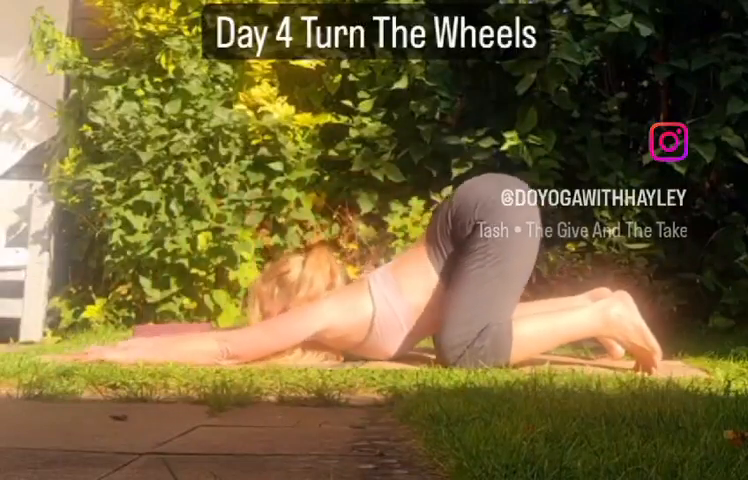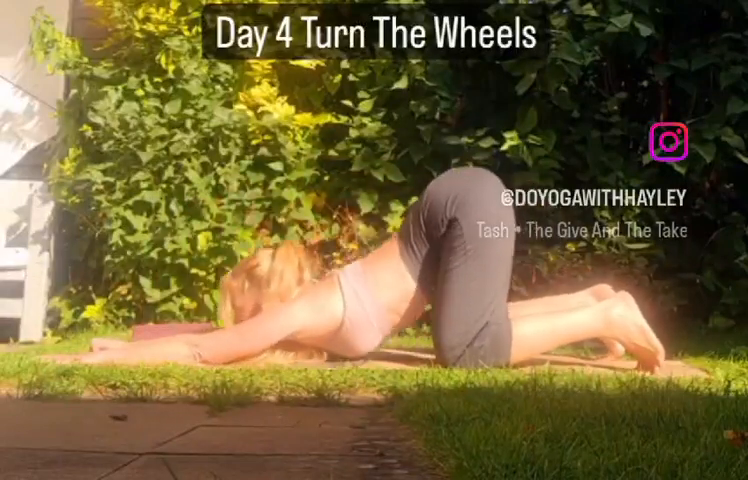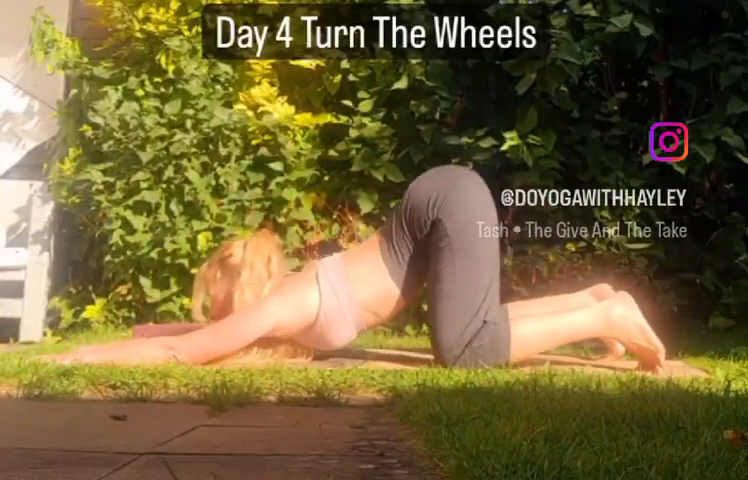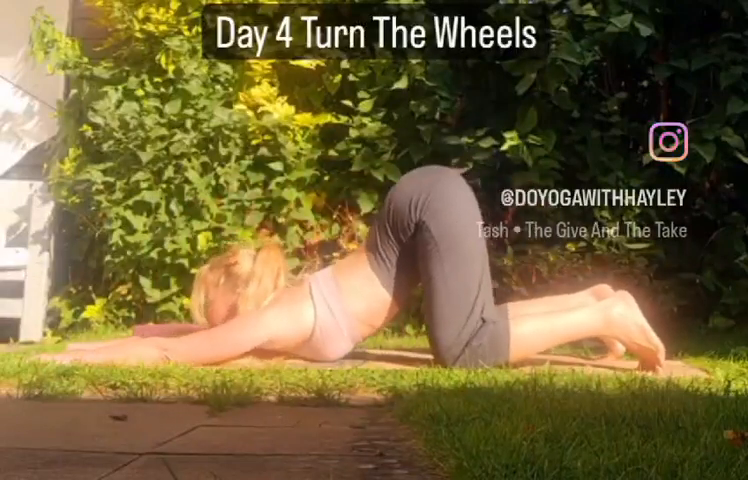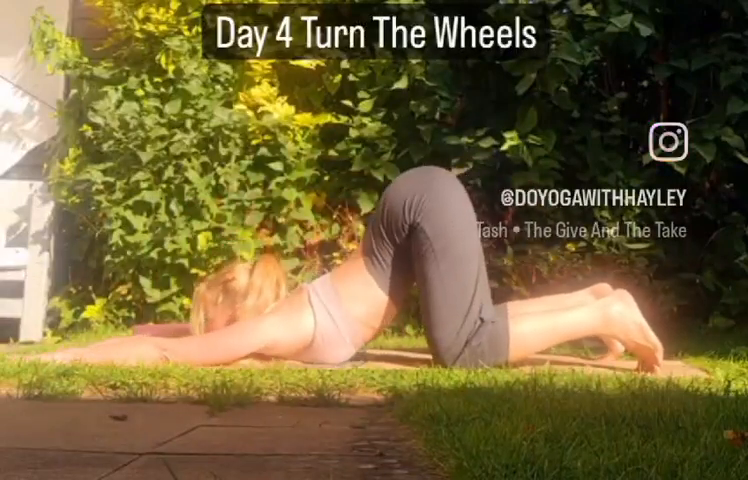
dt=0.5s
person 1, frame 1
left shoulder: (327, 315)
right shoulder: (337, 312)
left elbow: (227, 349)
right elbow: (233, 333)
left wrist: (130, 356)
right wrist: (149, 339)
left hip: (495, 209)
right hip: (486, 211)
left knee: (465, 348)
right knee: (480, 324)
left ankle: (602, 317)
right ankle: (593, 301)
person 1, frame 2
left shoulder: (300, 311)
right shoulder: (311, 308)
left elbow: (202, 350)
right elbow: (211, 334)
left wrist: (120, 357)
right wrist: (135, 339)
left hip: (466, 203)
right hip: (462, 204)
left knee: (465, 351)
right knee: (475, 329)
left ankle: (604, 317)
right ankle: (593, 298)
person 1, frame 3
left shoulder: (278, 307)
right shoulder: (288, 299)
left elbow: (181, 351)
right elbow: (204, 332)
left wrist: (95, 356)
right wrist: (135, 337)
left hip: (448, 201)
right hip: (442, 203)
left knee: (464, 350)
right knee: (473, 328)
left ankle: (605, 318)
right ankle: (594, 299)
person 1, frame 4
left shoulder: (271, 324)
right shoulder: (272, 309)
left elbow: (173, 353)
right elbow: (198, 333)
left wrist: (91, 355)
right wrist: (134, 335)
left hip: (430, 201)
right hip: (429, 201)
left knee: (465, 351)
right knee: (474, 333)
left ankle: (605, 317)
right ankle: (595, 298)
person 1, frame 5
left shoulder: (272, 329)
right shoulder: (278, 314)
left elbow: (168, 353)
right elbow: (201, 331)
left wrist: (80, 353)
right wrist: (132, 334)
left hip: (425, 202)
right hip: (421, 203)
left knee: (466, 350)
right knee: (475, 330)
left ankle: (604, 314)
right ankle: (594, 297)
